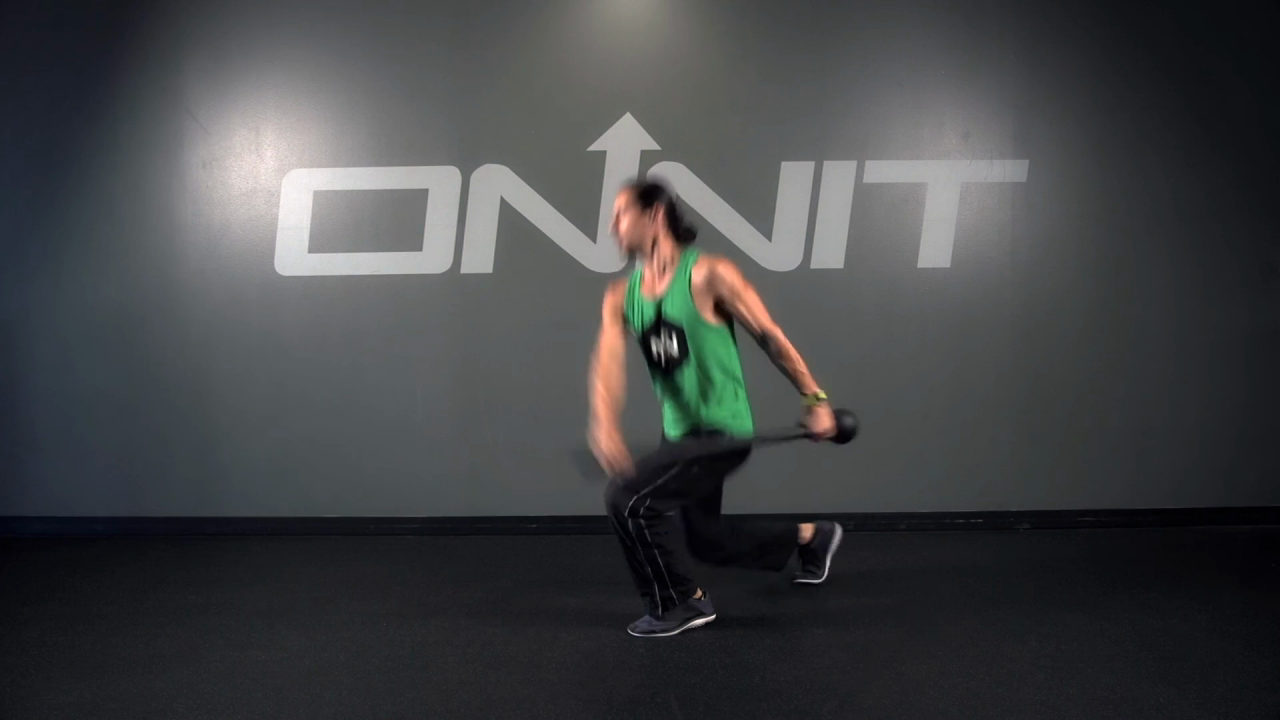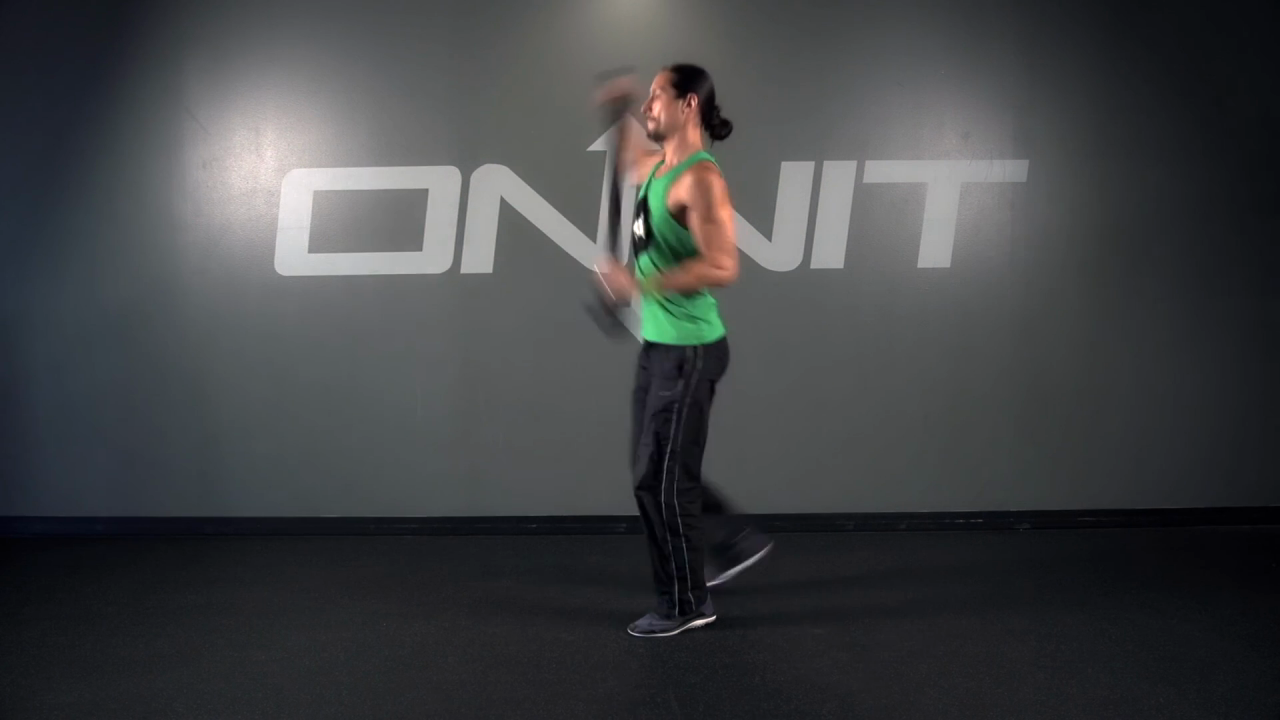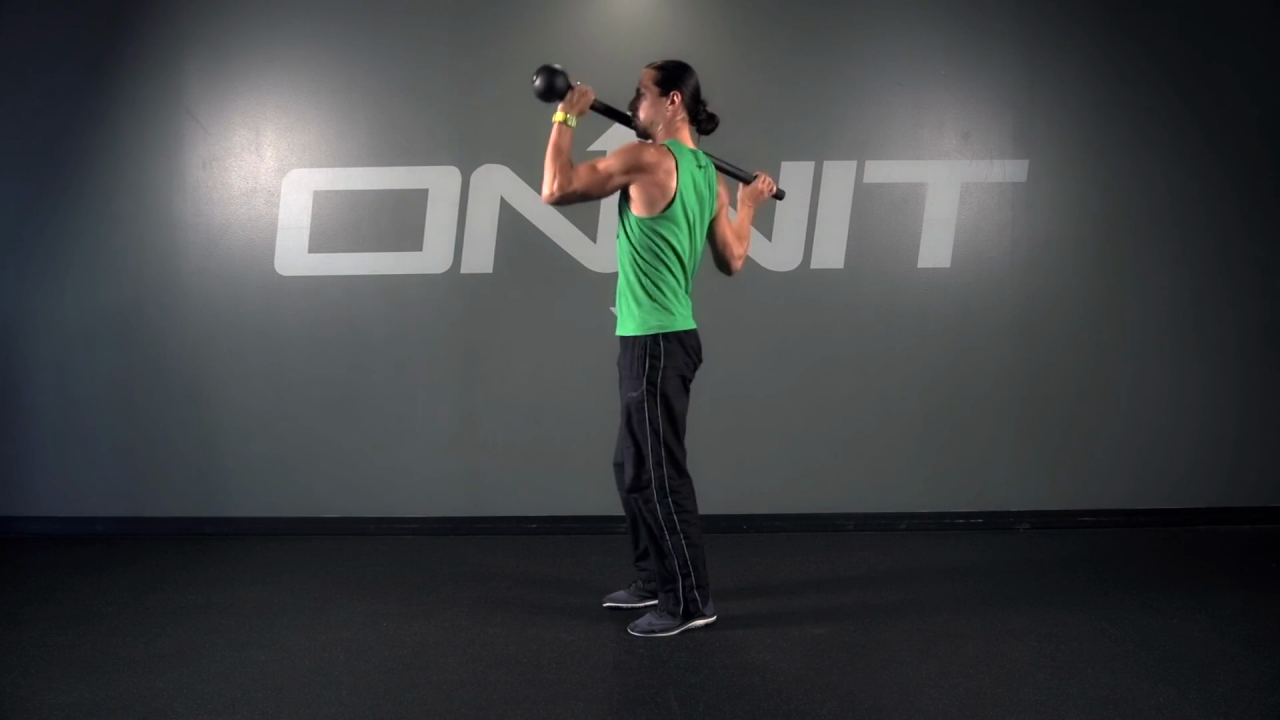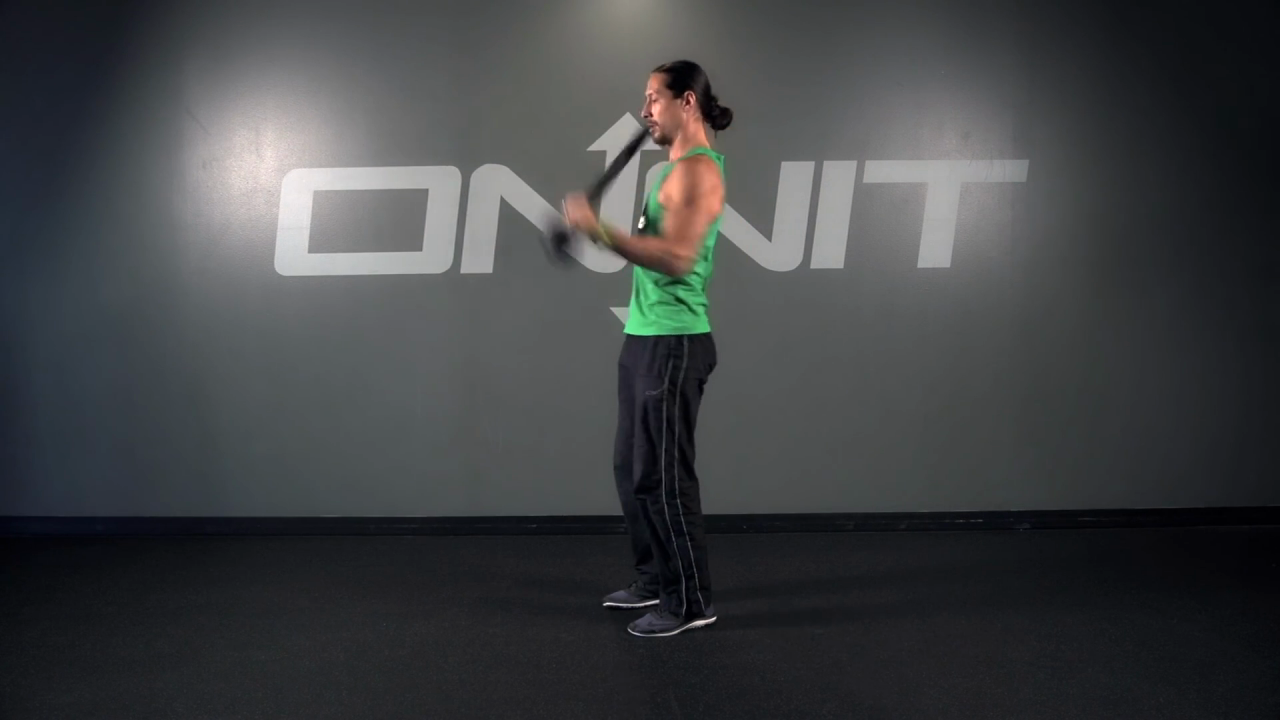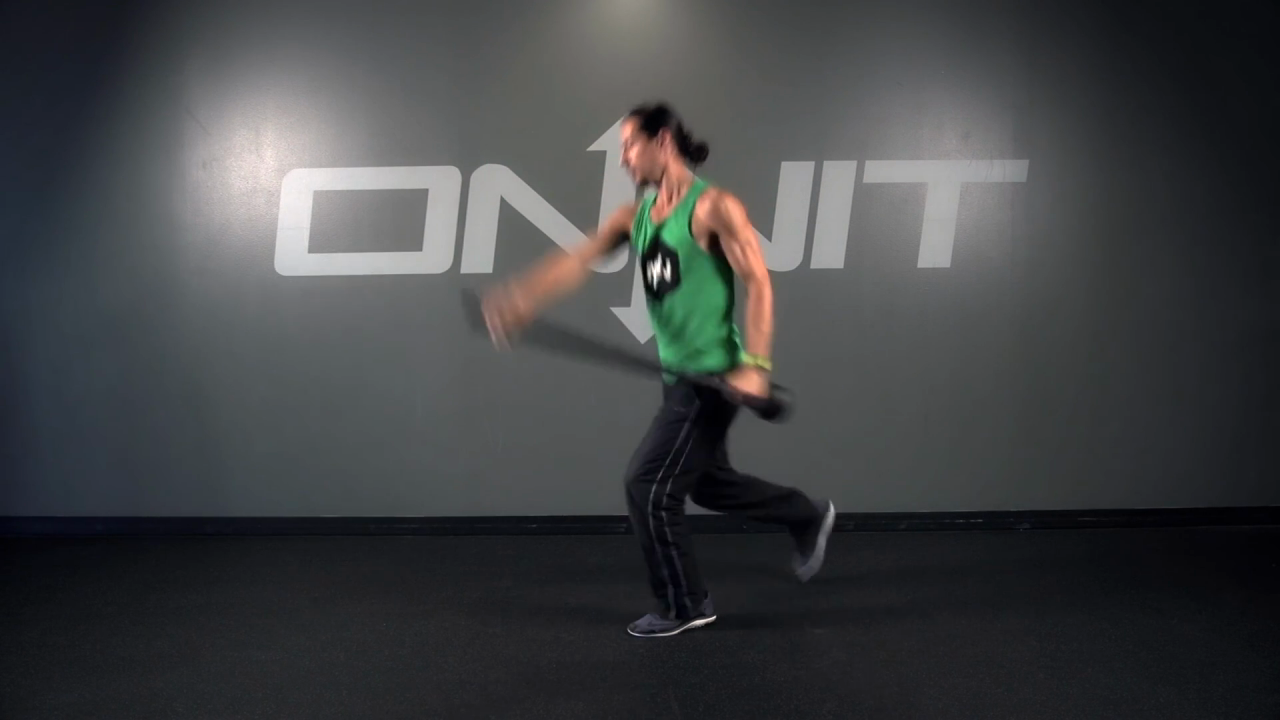
dt=0.4s
person 1, frame 1
left shoulder: (707, 274)
right shoulder: (620, 295)
left elbow: (769, 335)
right elbow: (608, 365)
left wrist: (815, 399)
right wrist: (605, 425)
left hip: (720, 432)
right hip: (680, 433)
left knee: (628, 498)
right knee: (707, 540)
left ankle: (679, 604)
right ankle: (810, 538)
person 1, frame 2
left shoulder: (702, 177)
right shoulder: (660, 164)
left elbow: (720, 265)
right elbow: (634, 164)
left wrist: (642, 282)
right wrist: (624, 113)
left hip: (690, 352)
right hip: (656, 347)
left knee: (660, 480)
right knee: (657, 470)
left ankle: (685, 603)
right ankle: (733, 538)
person 1, frame 3
left shoulder: (648, 158)
right shoulder: (707, 175)
left elbow: (555, 189)
right elbow: (732, 261)
left wrist: (564, 118)
right wrist: (749, 203)
left hip: (655, 342)
right hip: (654, 338)
left knee: (657, 475)
right knee: (634, 470)
left ankle: (690, 601)
right ankle: (656, 578)
person 1, frame 4
left shoulder: (695, 171)
right shoulder: (689, 162)
left elbow: (677, 256)
left wrist: (598, 227)
left hip: (674, 345)
right hip: (647, 340)
left knee: (662, 477)
right knee: (632, 469)
left ankle: (690, 602)
right ankle: (656, 578)
person 1, frame 5
left shoulder: (714, 205)
right shoulder: (637, 214)
left elbow: (758, 283)
right elbow: (578, 262)
left wrist: (754, 364)
right wrist: (521, 298)
left hip: (715, 379)
right hip: (681, 376)
left knee: (648, 485)
right knee: (705, 479)
left ankle: (685, 605)
right ankle: (809, 517)
